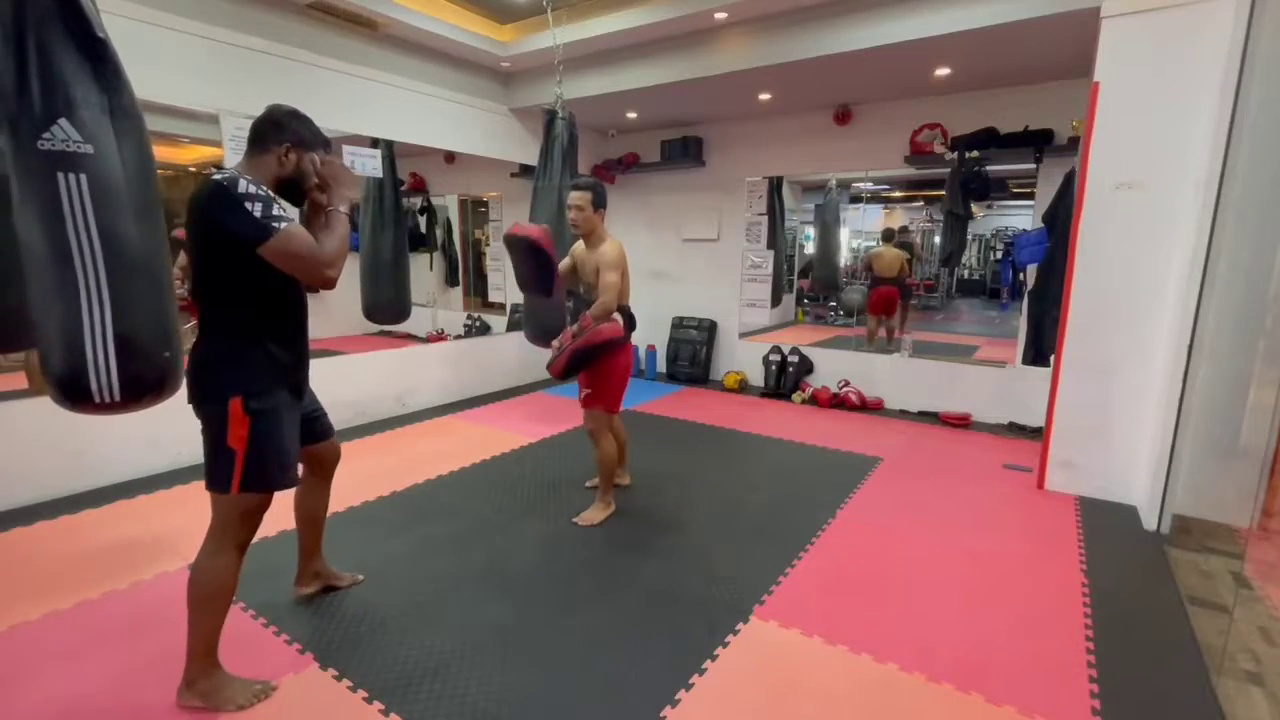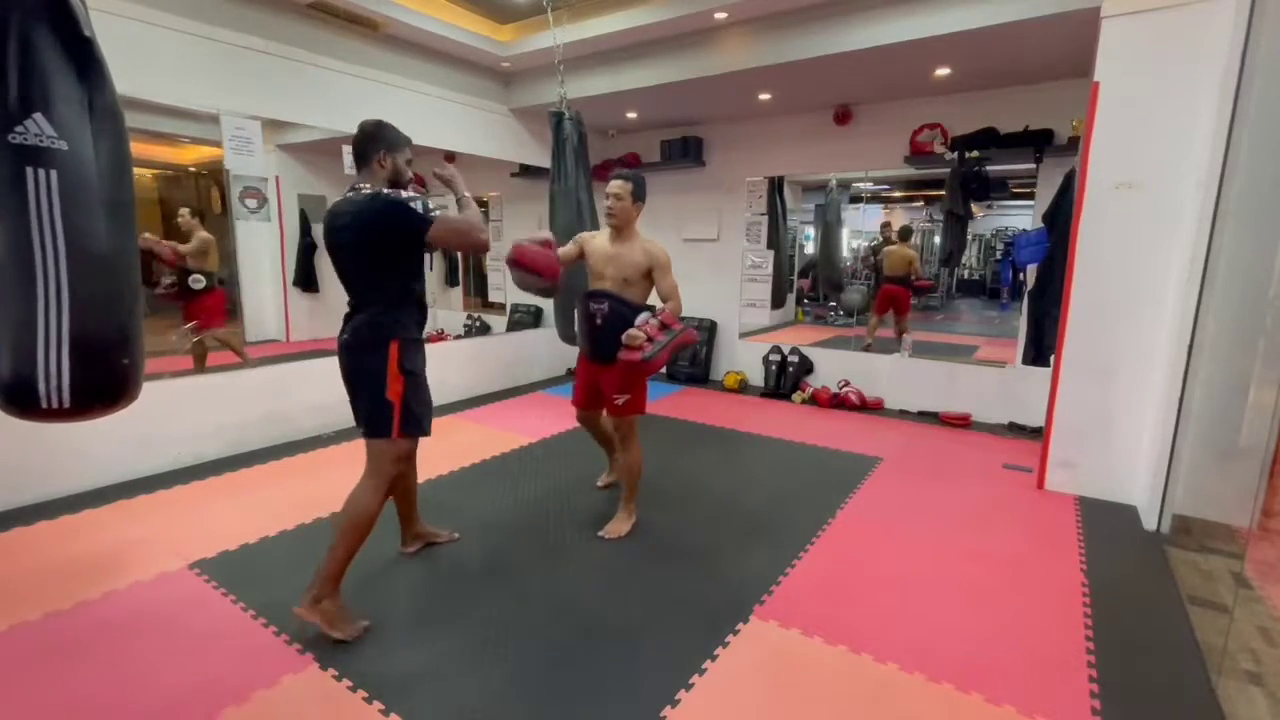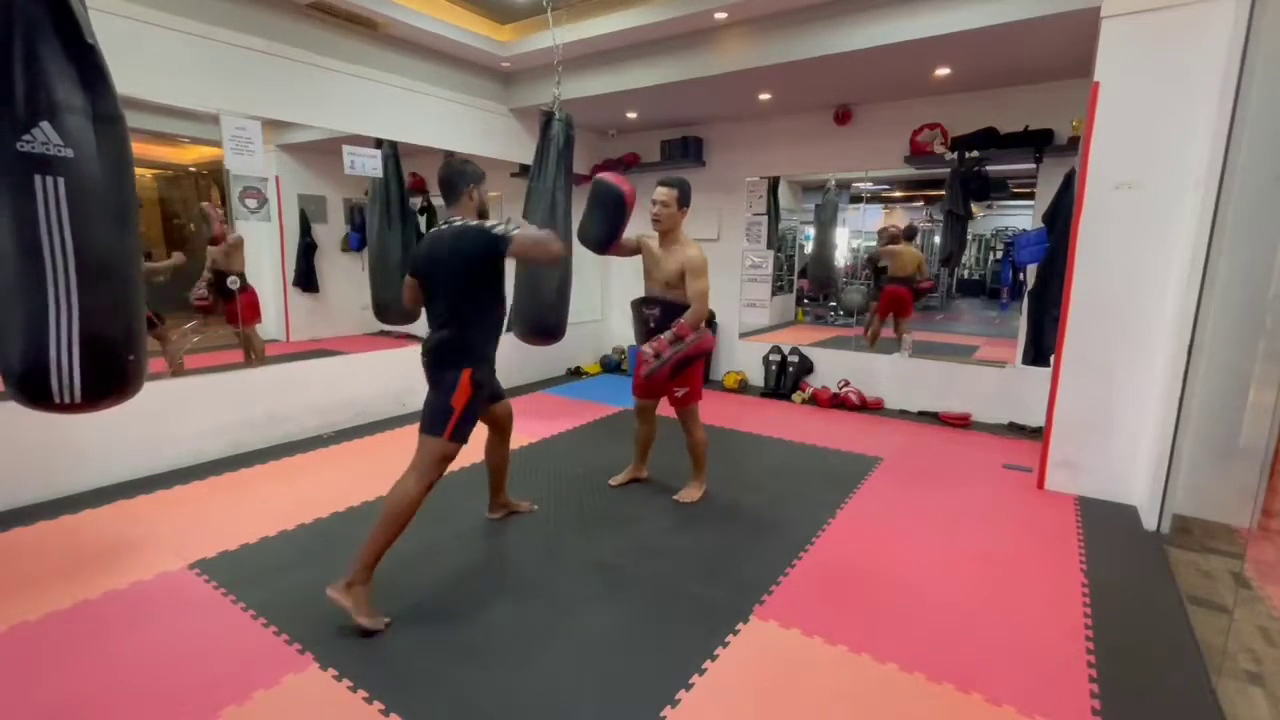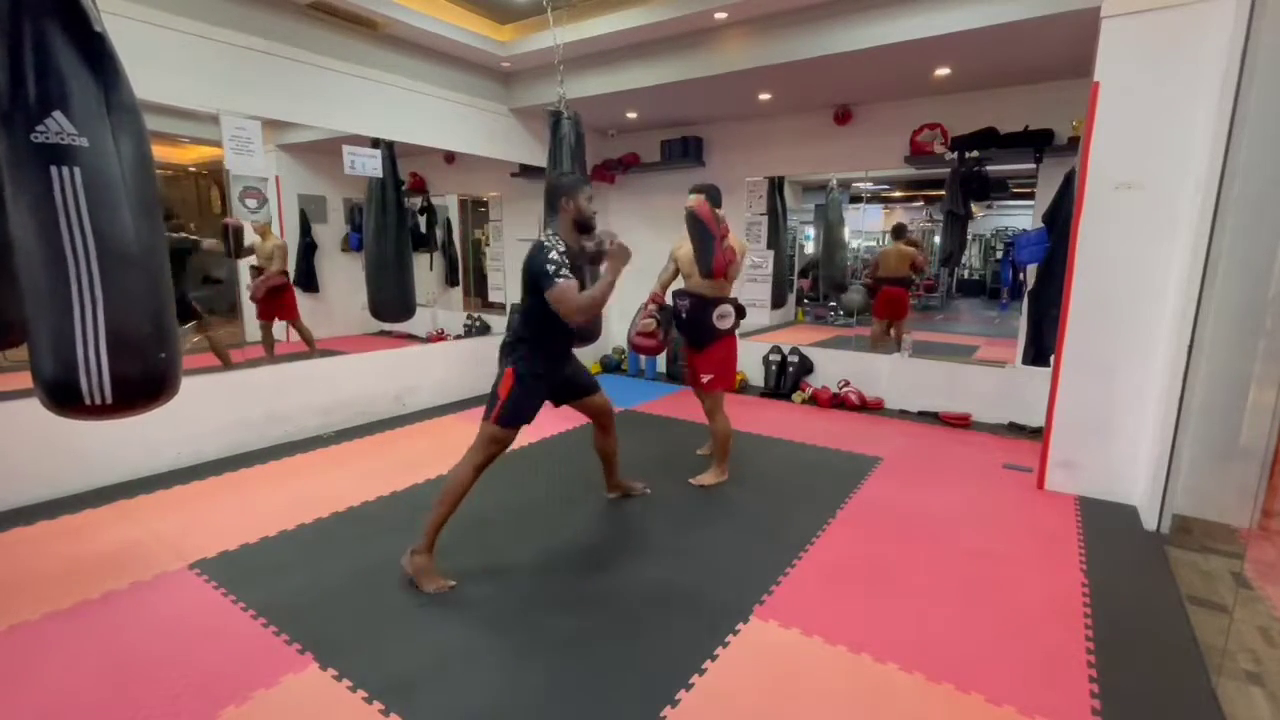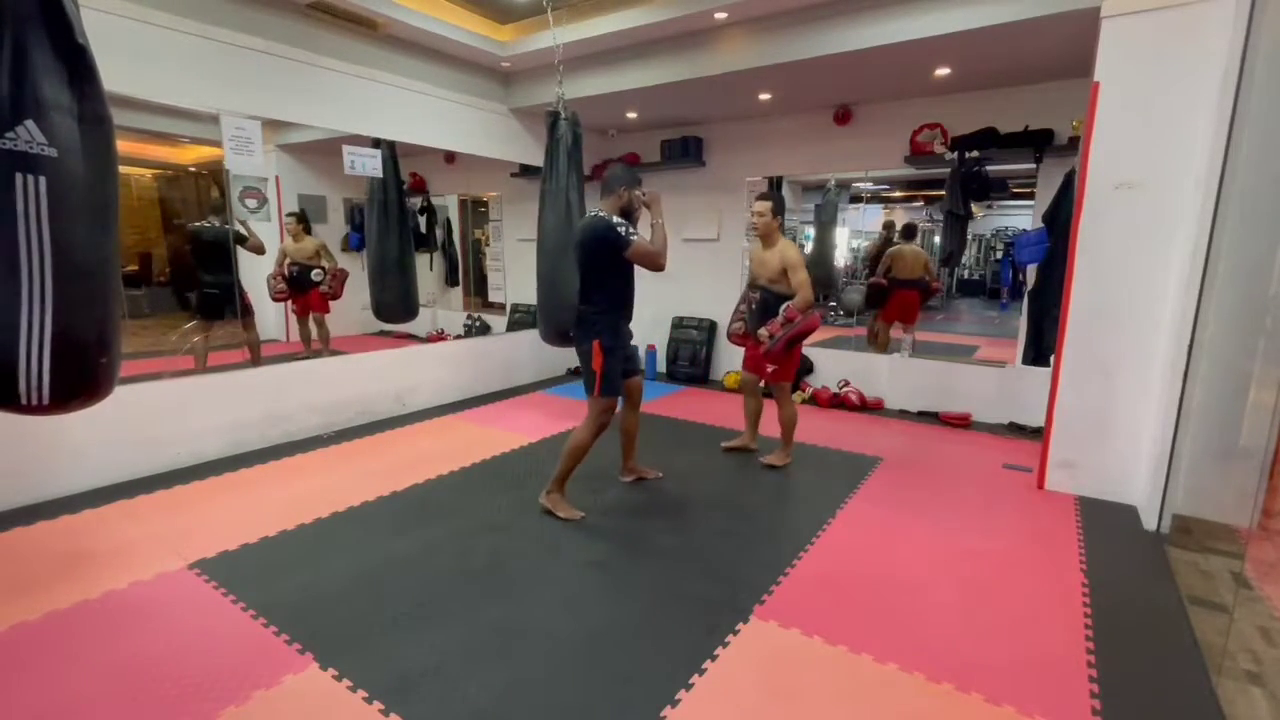
dt=1s
person 1, frame 1
left shoulder: (253, 200)
right shoulder: (233, 195)
left elbow: (298, 260)
right elbow: (323, 268)
left wrist: (317, 208)
right wrist: (340, 203)
left hip: (277, 374)
right hip: (243, 384)
left knee: (323, 457)
right knee: (236, 524)
left ankle: (311, 570)
right ankle: (200, 676)
person 1, frame 2
left shoulder: (338, 213)
right shoulder: (394, 206)
right elbow: (477, 239)
right wrist: (460, 187)
left hip: (361, 339)
right hip: (389, 345)
left knee: (402, 442)
right knee: (385, 465)
left ankle: (413, 530)
right ankle: (322, 596)
person 1, frame 3
left shoulder: (430, 244)
right shoulder: (481, 234)
left elbow: (411, 299)
right elbow: (554, 250)
right wrist: (524, 233)
left hip: (462, 355)
right hip: (464, 362)
left knee: (503, 417)
right knee: (427, 468)
left ankle: (499, 500)
right ankle: (355, 584)
person 1, frame 4
left shoulder: (576, 247)
right shoulder: (550, 254)
right elbow: (577, 313)
right wrist: (613, 270)
left hip: (558, 357)
right hip: (526, 361)
left knee: (604, 414)
right knee: (483, 452)
left ankle: (615, 483)
right ankle: (421, 553)
person 1, frame 5
left shoulder: (601, 224)
right shoulder: (607, 227)
left elbow: (631, 248)
right elbow: (658, 260)
left wrist: (638, 218)
right wrist: (656, 213)
left hip: (614, 329)
right hip: (600, 333)
left knee: (634, 393)
right knee: (599, 416)
left ankle: (629, 467)
right ankle: (554, 491)
person 2, frame 1
left shoulder: (608, 252)
right shoulder: (578, 249)
left elbow: (607, 306)
right elbow: (557, 278)
left hip: (611, 348)
left knee: (596, 423)
right knee: (603, 417)
left ankle: (605, 499)
right ankle: (618, 472)
person 2, frame 2
left shoulder: (651, 253)
right shoulder: (587, 242)
left elbow: (674, 304)
left wrist: (648, 332)
left hip: (625, 355)
right hip: (590, 351)
left knee: (625, 430)
right knee: (587, 417)
left ankle: (627, 510)
right ankle: (615, 463)
person 2, frame 3
left shoulder: (691, 255)
right shoulder: (647, 244)
left elbow: (699, 310)
right elbow: (609, 247)
right hip: (653, 342)
left knee: (688, 416)
right knee: (643, 408)
left ankle: (699, 480)
right ankle: (638, 467)
person 2, frame 4
left shoulder: (730, 244)
right shoulder: (680, 249)
left elbow: (729, 275)
right elbow: (661, 285)
left wrist: (720, 239)
right wrist: (651, 313)
left hip: (717, 335)
right hip: (691, 333)
left knee: (713, 403)
right knee: (702, 395)
left ankle: (720, 468)
right ankle: (720, 441)
person 2, frame 5
left shoulder: (789, 254)
right shoulder: (754, 250)
left elbow: (806, 297)
right wrist: (744, 318)
right hip: (759, 328)
left knee: (780, 392)
right knee: (749, 382)
left ankle: (785, 450)
right ankle: (749, 437)
